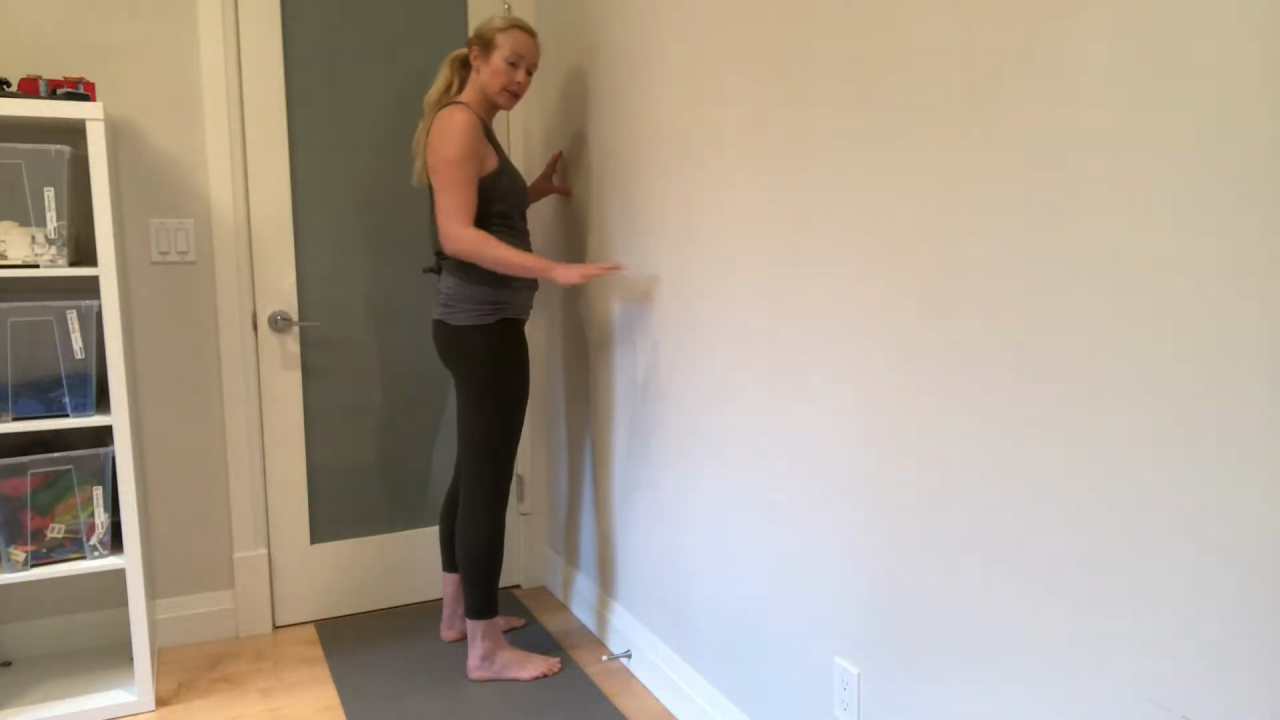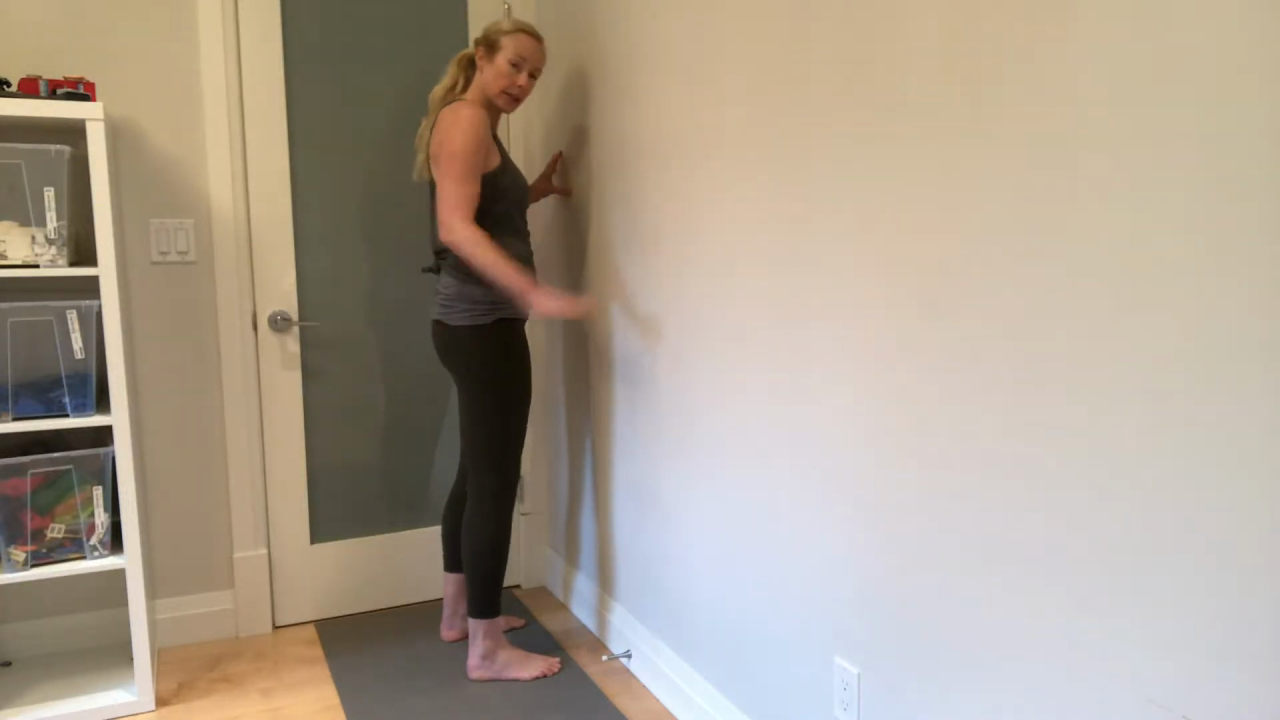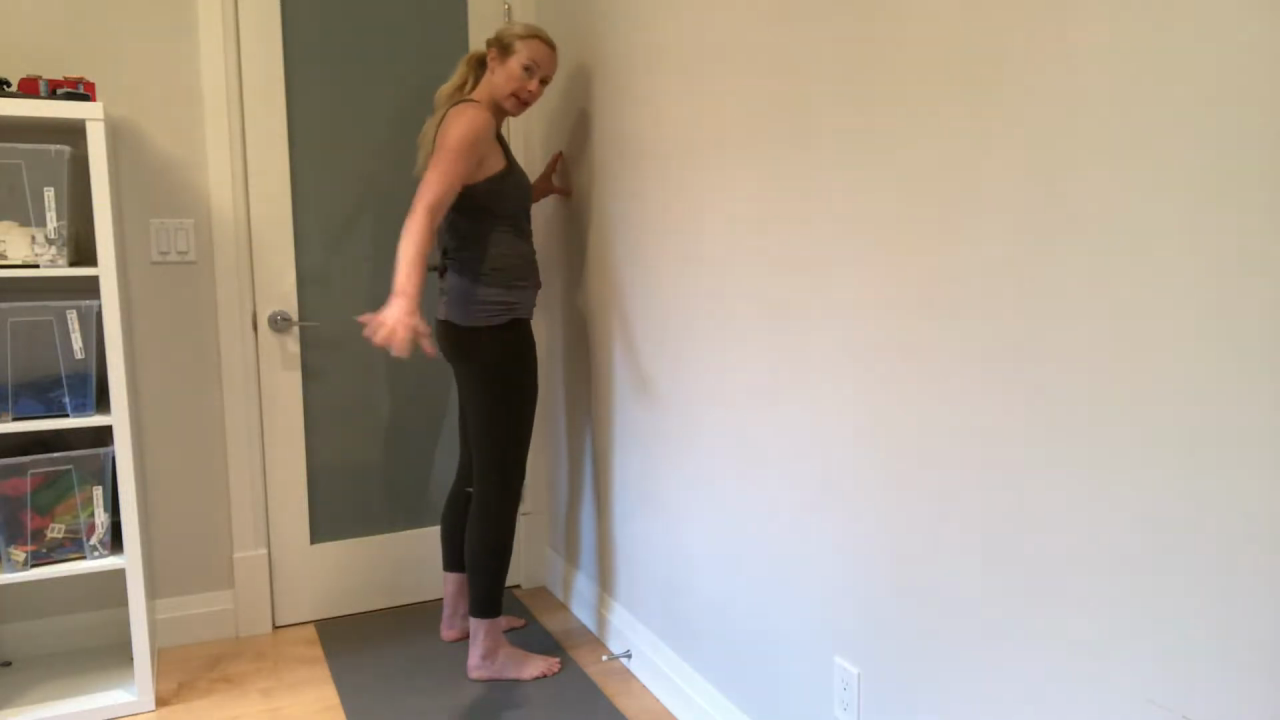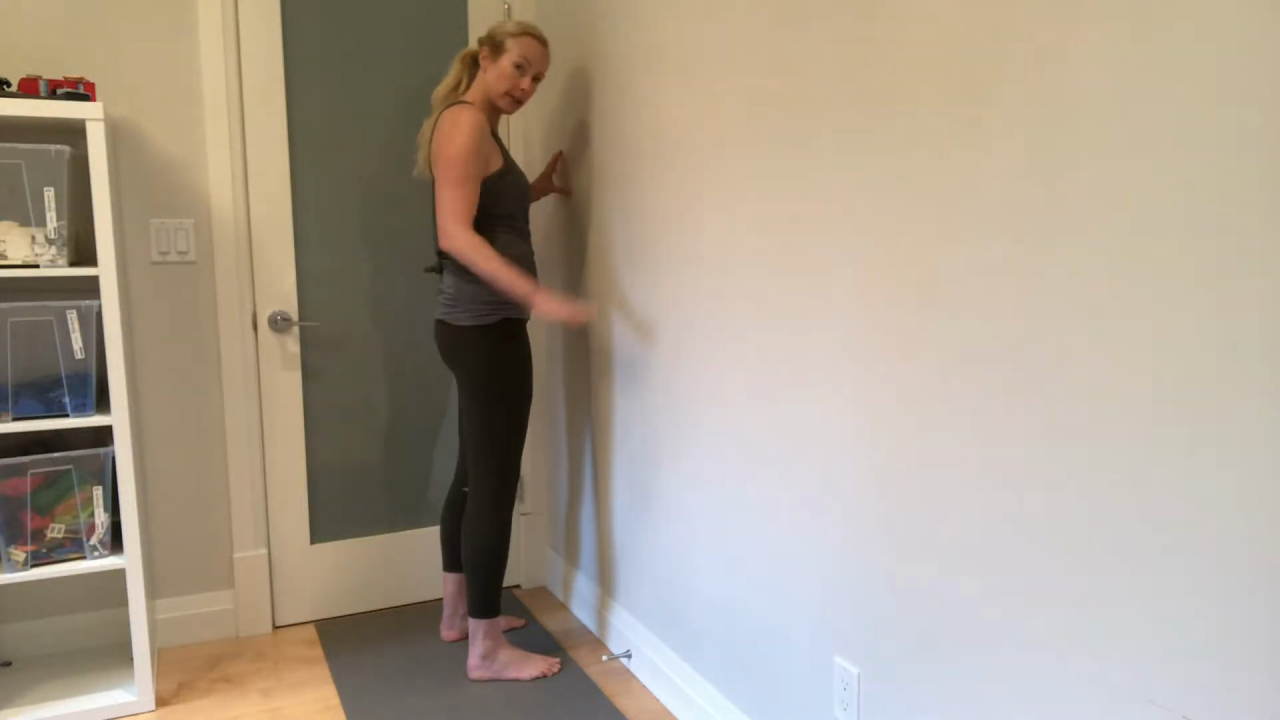
dt=0.2s
person 1, frame 1
left shoulder: (474, 129)
right shoulder: (456, 122)
right elbow: (458, 235)
left wrist: (532, 192)
right wrist: (552, 271)
left hip: (479, 324)
right hip: (482, 326)
left knee: (474, 473)
right knee: (488, 480)
left ankle: (458, 613)
right ankle: (486, 649)
person 1, frame 2
left shoulder: (475, 123)
right shoulder: (464, 118)
right elbow: (455, 228)
left wrist: (533, 192)
right wrist: (532, 292)
left hip: (486, 325)
right hip: (486, 329)
left knee: (477, 472)
right knee: (495, 482)
left ankle: (459, 612)
right ankle: (487, 648)
person 1, frame 3
left shoulder: (484, 129)
right shoulder: (470, 121)
right elbow: (424, 214)
left wrist: (533, 192)
right wrist: (402, 300)
left hip: (493, 325)
right hip: (491, 328)
left knee: (477, 473)
right knee: (498, 484)
left ankle: (461, 612)
right ankle: (487, 648)
person 1, frame 4
left shoulder: (476, 127)
right shoulder: (463, 121)
right elbow: (455, 234)
left wrist: (532, 191)
right wrist: (537, 295)
left hip: (480, 324)
right hip: (485, 326)
left knee: (475, 473)
right knee: (494, 480)
left ankle: (458, 612)
right ankle: (486, 648)
